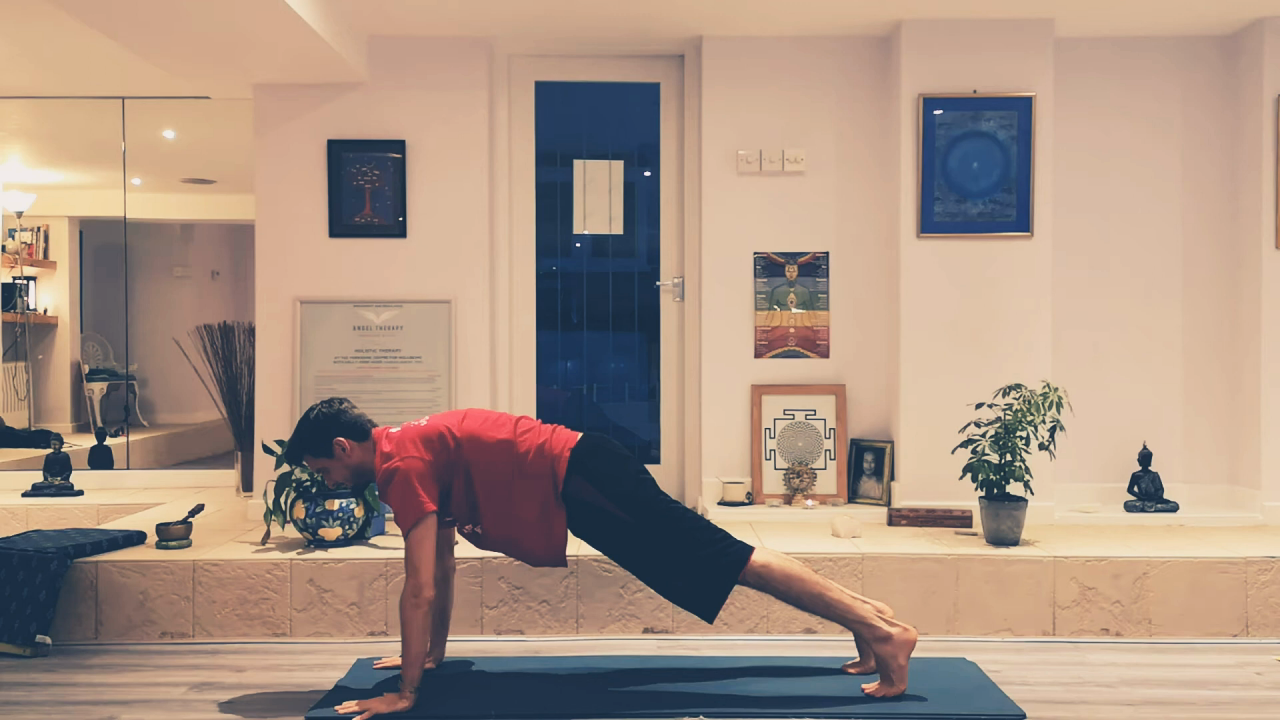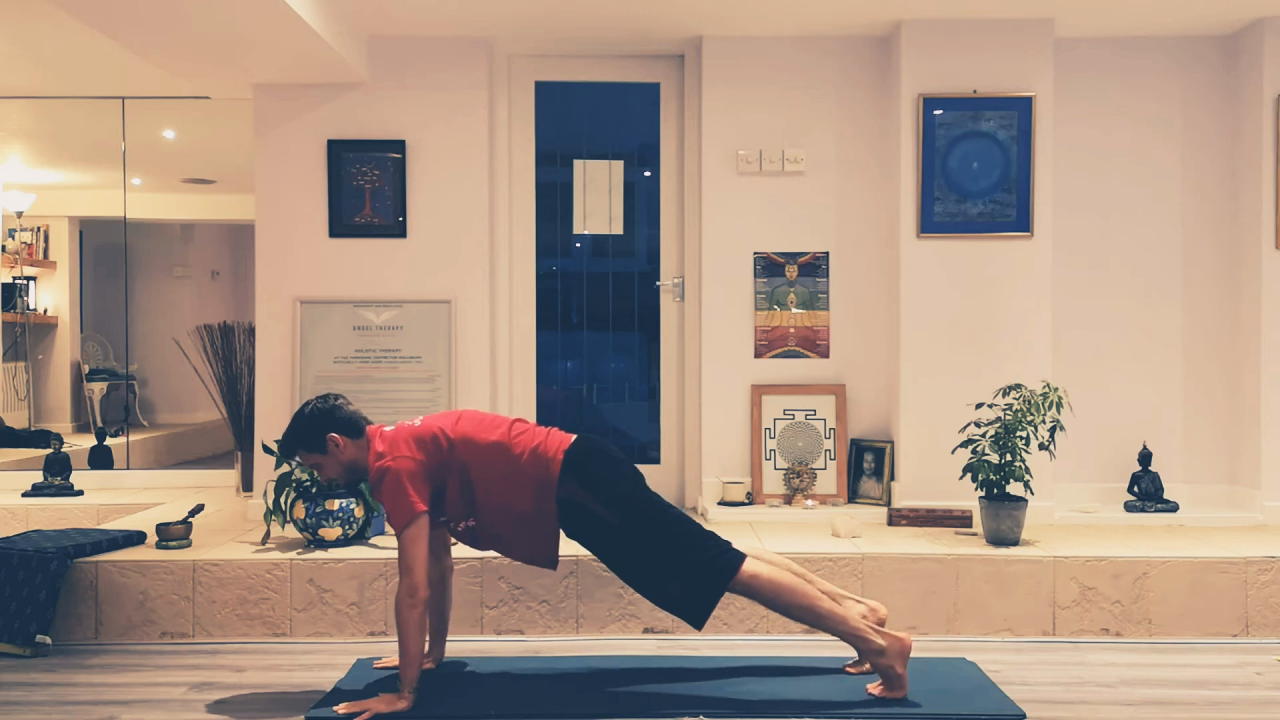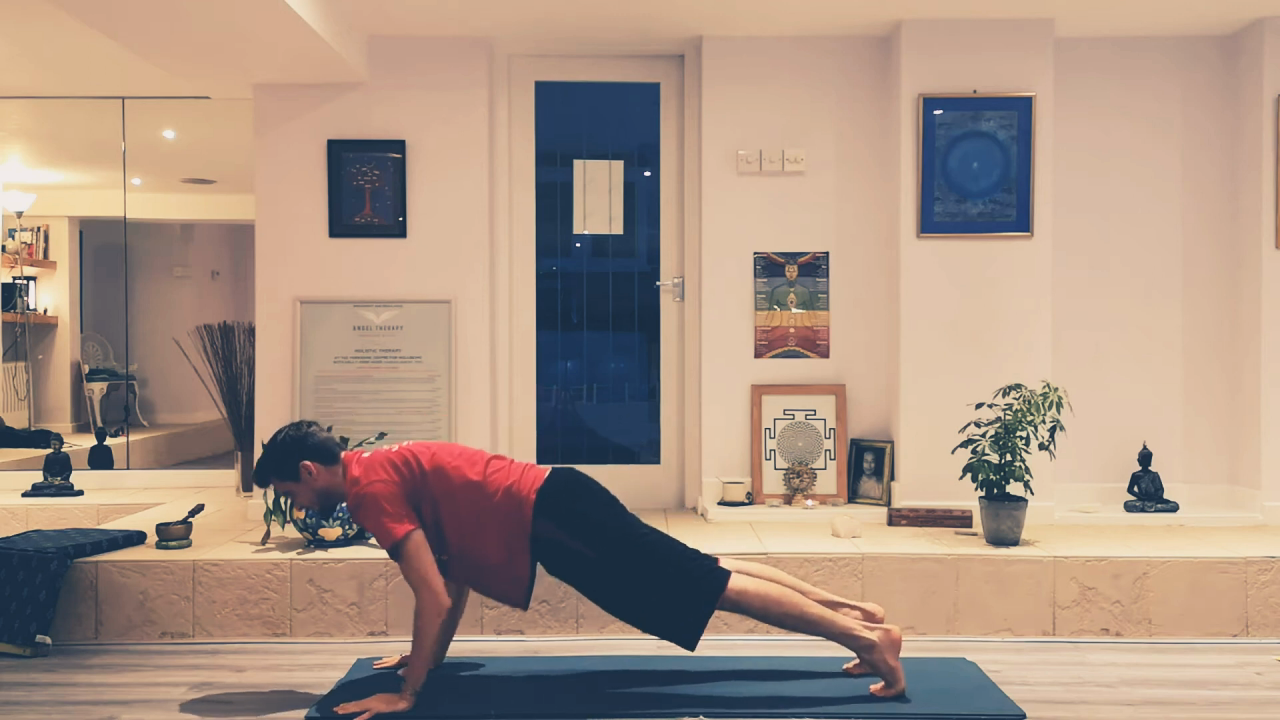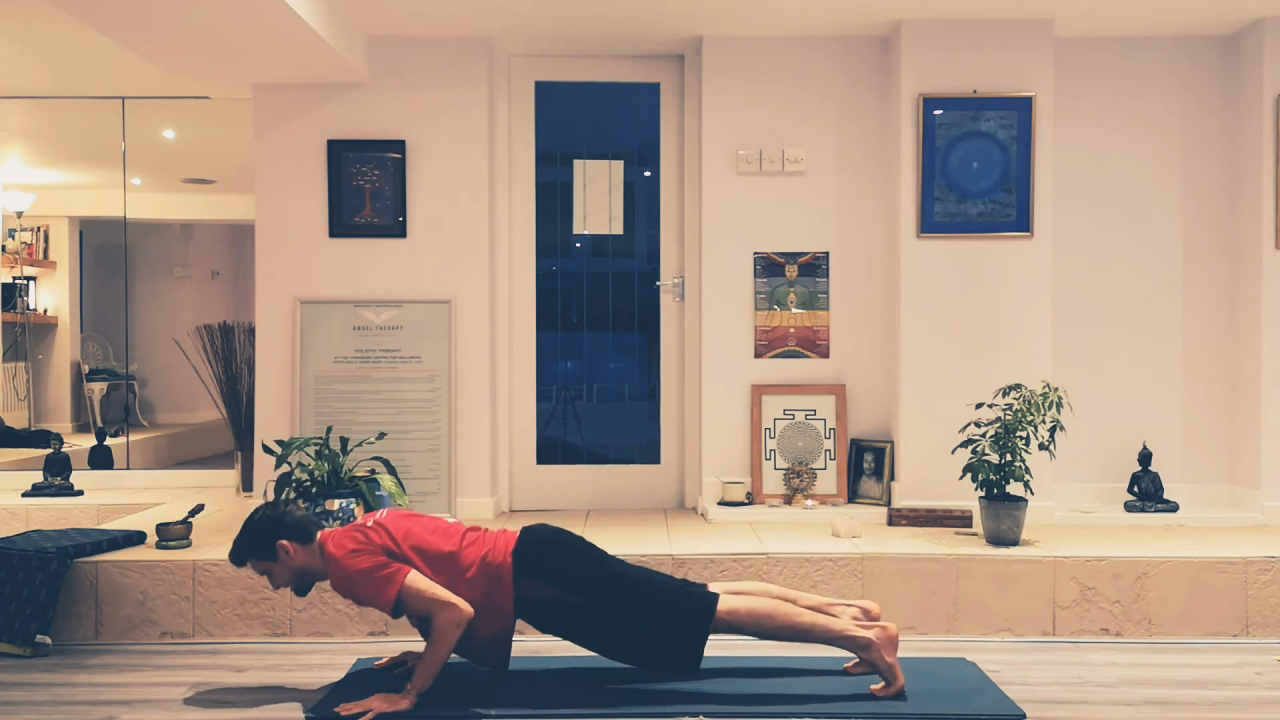
dt=0.5s
person 1, frame 1
left shoulder: (400, 466)
right shoulder: (417, 449)
left elbow: (419, 590)
right elbow: (442, 567)
right wrist: (433, 653)
left hip: (582, 482)
right hip: (579, 477)
left knee: (729, 563)
right knee: (730, 560)
left ankle: (881, 630)
right ankle: (867, 612)
person 1, frame 2
left shoulder: (391, 465)
right shoulder: (409, 449)
left elbow: (414, 591)
right elbow: (439, 564)
right wrist: (433, 654)
left hip: (574, 483)
right hip: (577, 476)
left knee: (722, 570)
right knee: (724, 558)
left ankle: (876, 643)
right ankle: (858, 610)
person 1, frame 3
left shoulder: (368, 487)
right shoulder: (385, 470)
left elbow: (436, 599)
right elbow: (455, 577)
right wrist: (428, 659)
left hip: (552, 516)
right hip: (554, 504)
left knee: (710, 589)
right knee: (712, 574)
left ankle: (866, 639)
right ankle: (854, 612)
person 1, frame 4
left shoulder: (347, 562)
right shoulder: (363, 535)
left elbow: (455, 613)
right wrist: (427, 653)
left hip: (533, 576)
right hip: (533, 557)
left knee: (704, 614)
right knee: (706, 602)
left ankle: (861, 636)
right ankle: (853, 613)
